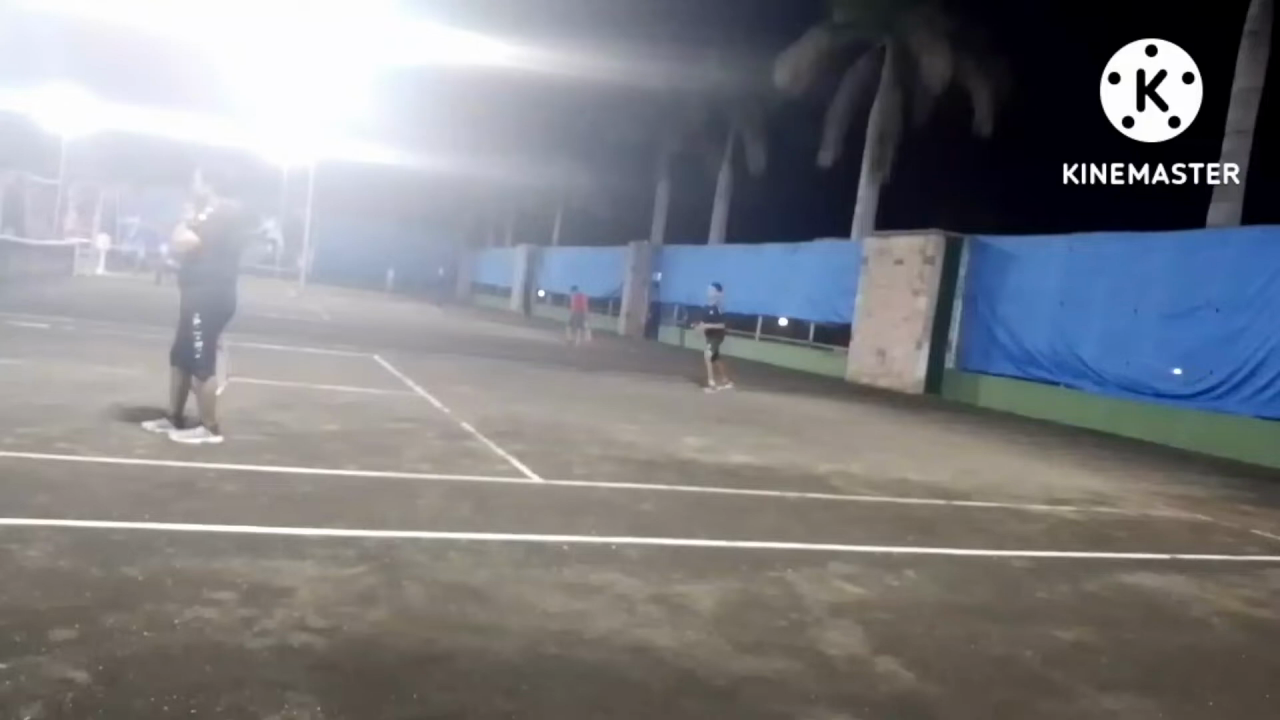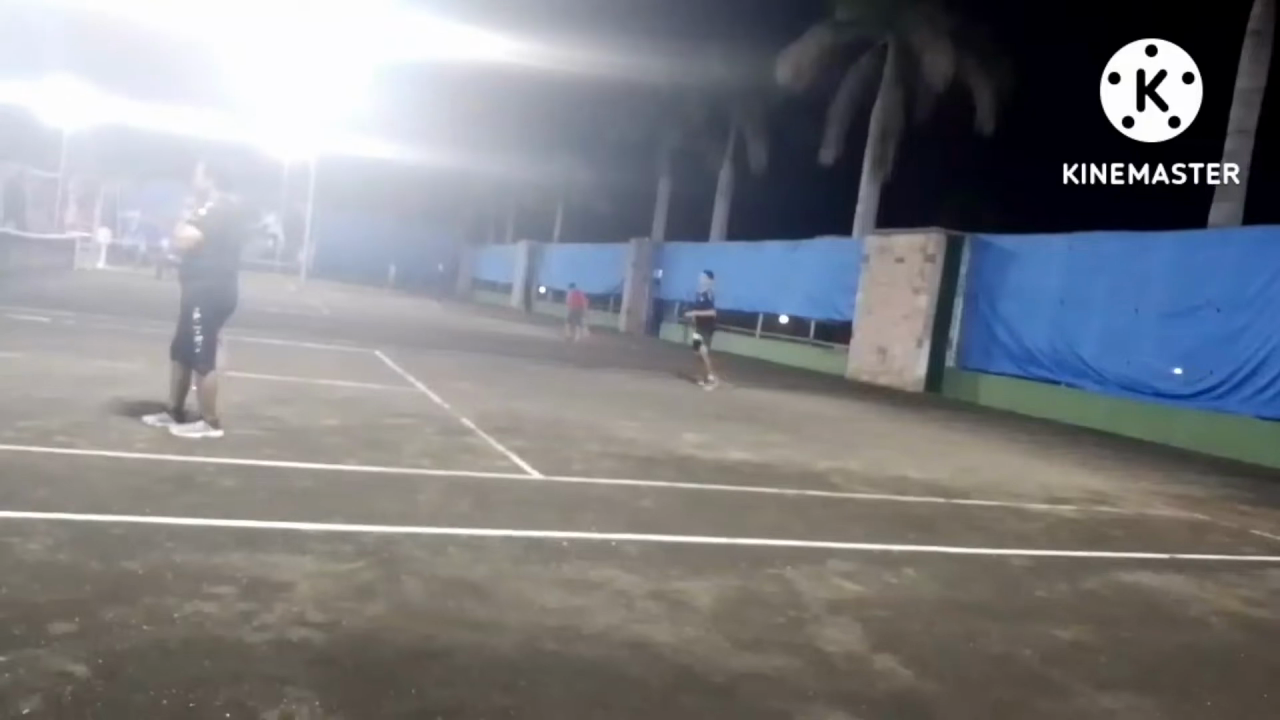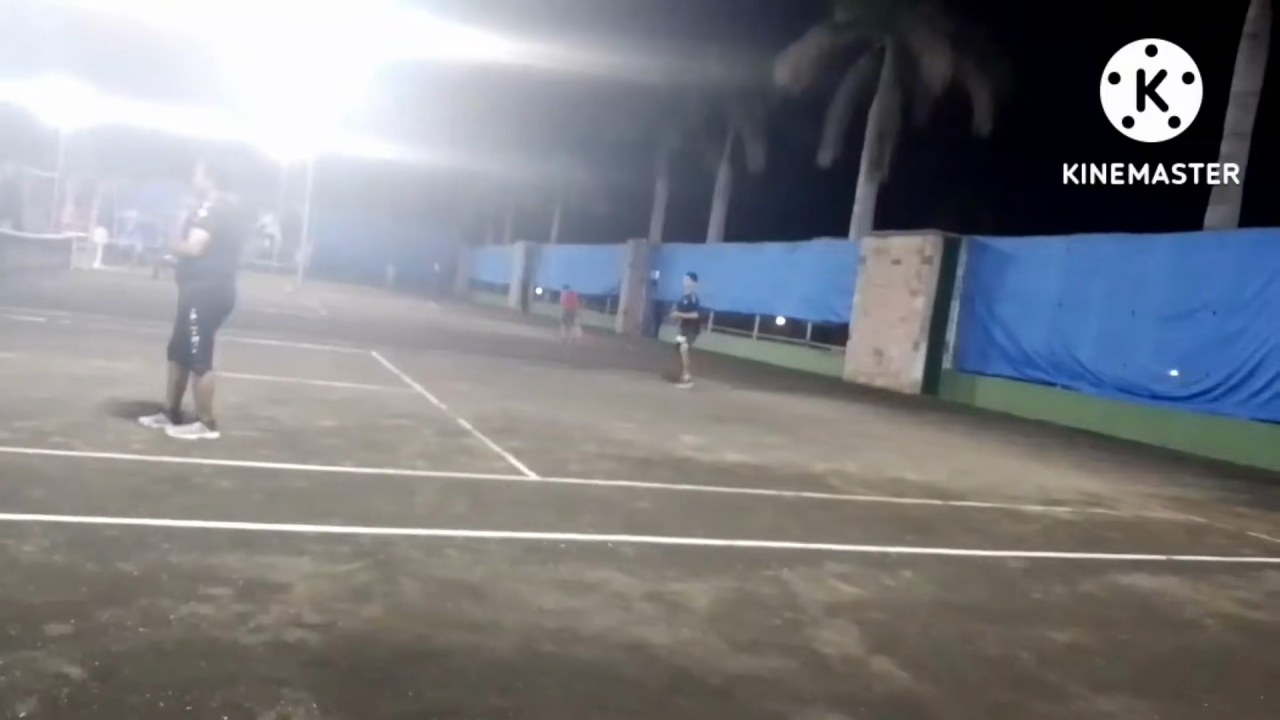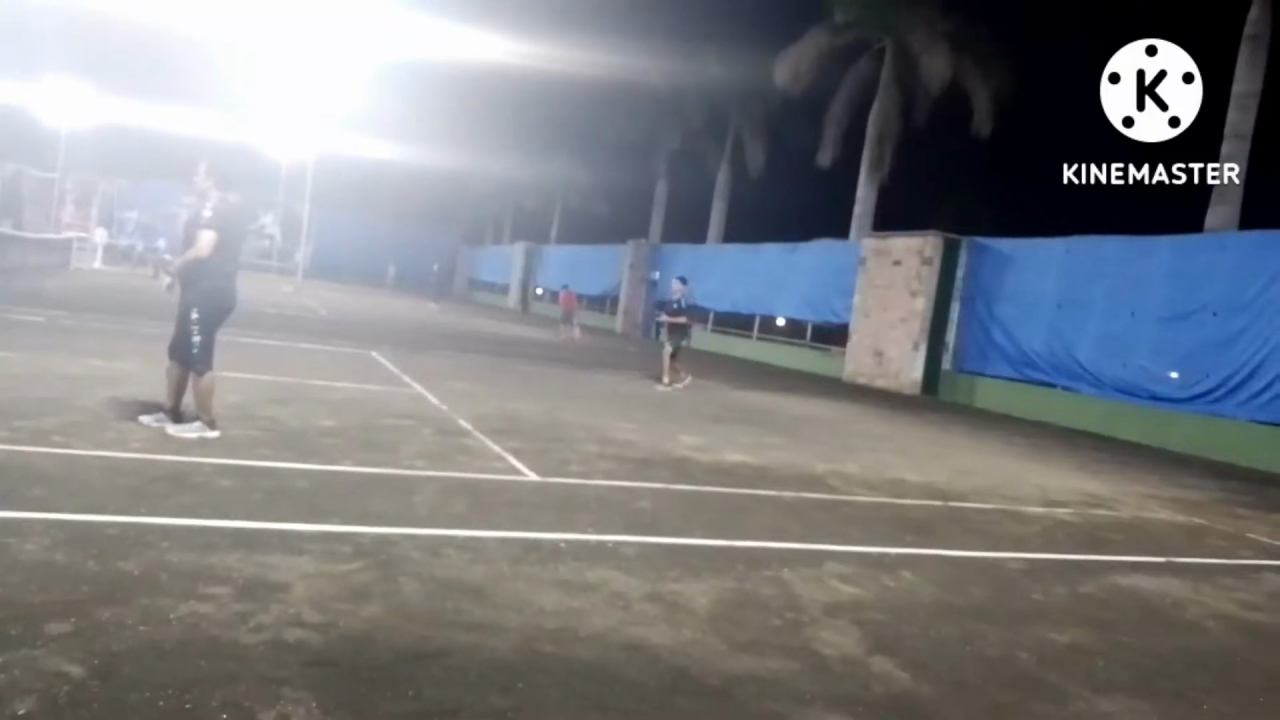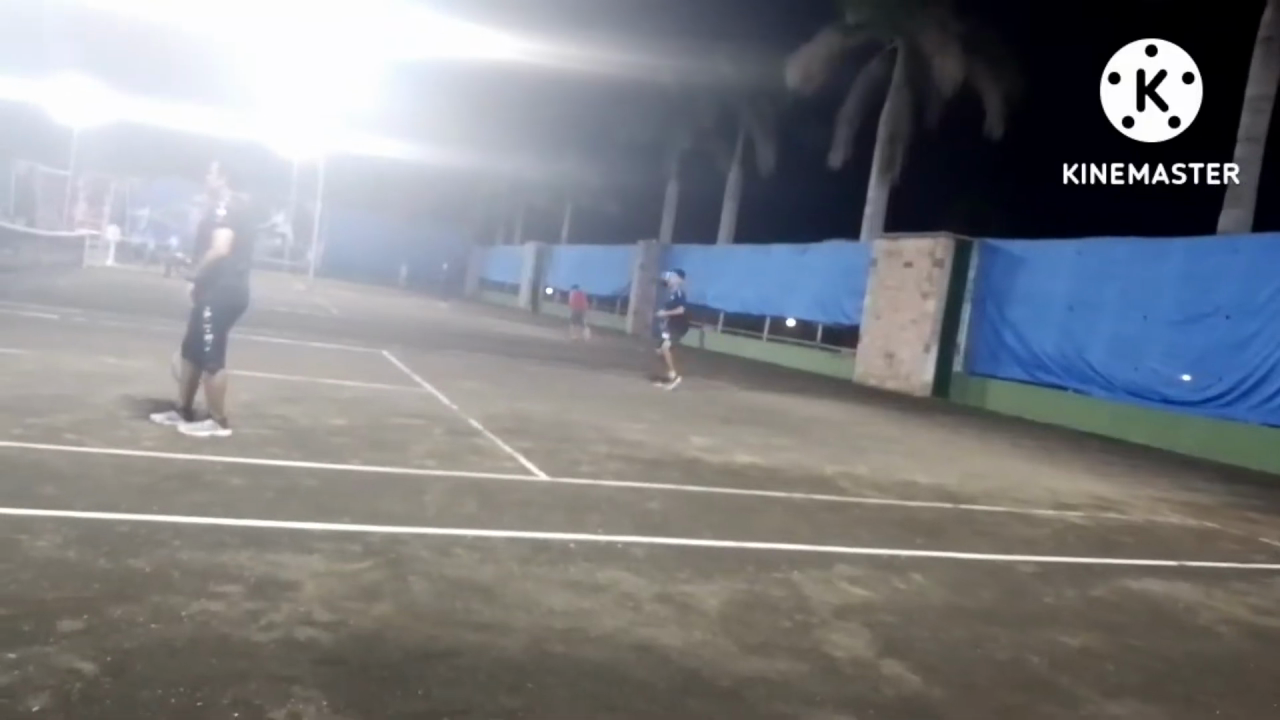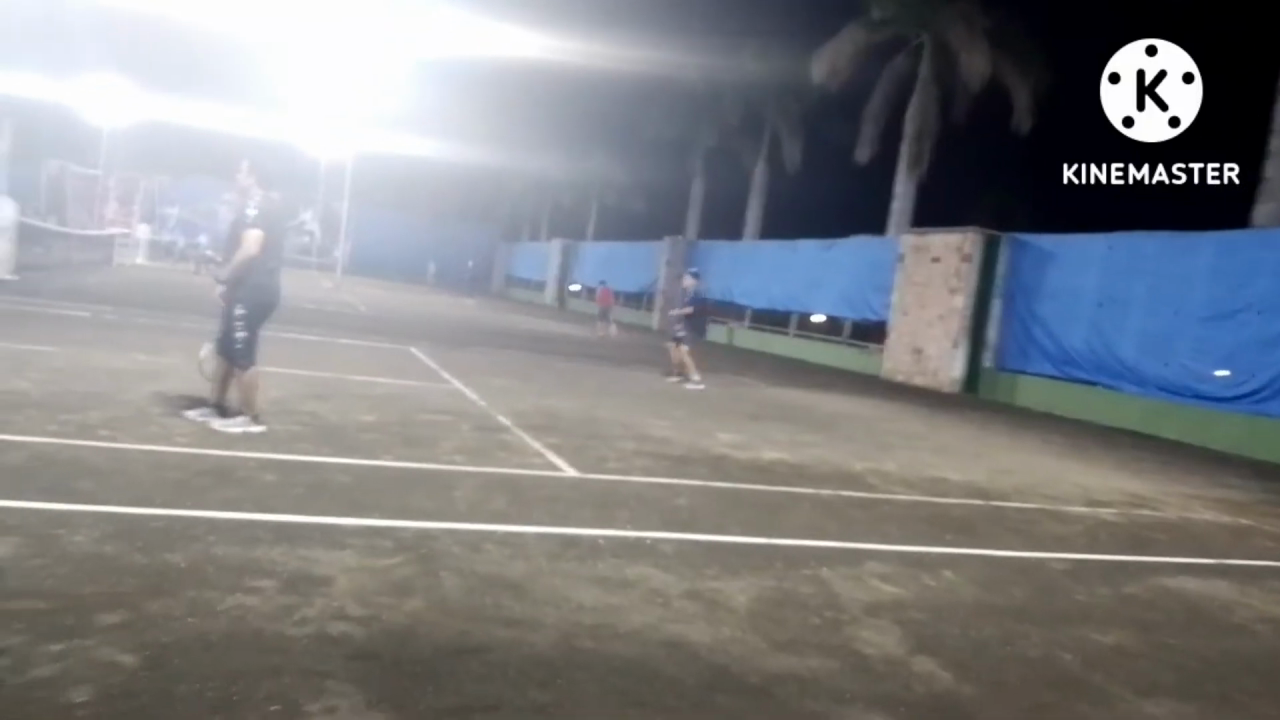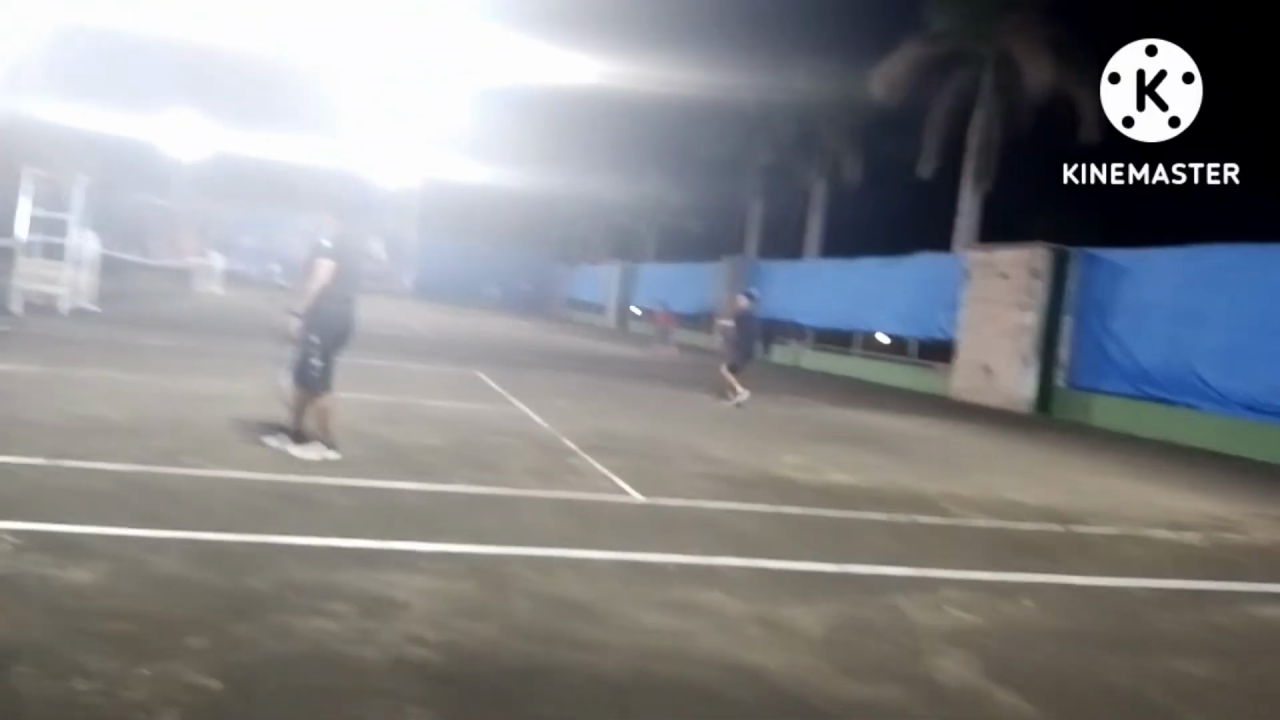
dt=0.2s
person 1, frame 1
left shoulder: (215, 214)
right shoulder: (231, 213)
left elbow: (181, 244)
left wrist: (187, 222)
left hip: (206, 298)
right hip: (209, 296)
left knee: (201, 364)
right knee: (180, 358)
left ankle: (209, 428)
right ankle: (174, 418)
person 1, frame 2
left shoulder: (215, 209)
right shoulder: (233, 208)
left elbow: (183, 241)
left wrist: (187, 221)
left hip: (207, 292)
right hip: (209, 290)
left knee: (201, 359)
right knee: (180, 352)
left ankle: (210, 422)
right ankle: (175, 412)
person 1, frame 3
left shoulder: (213, 209)
right shoulder: (232, 209)
left elbow: (193, 247)
left wrist: (171, 246)
left hip: (205, 293)
right hip: (207, 291)
left knee: (197, 359)
right knee: (177, 353)
left ankle: (206, 424)
right ankle: (171, 413)
person 1, frame 4
left shoulder: (215, 208)
right shoulder: (231, 208)
left elbow: (202, 250)
left wrist: (174, 270)
left hip: (206, 293)
right hip: (207, 292)
left knee: (198, 360)
right knee: (178, 353)
left ankle: (206, 423)
right ankle: (171, 412)
person 1, frame 5
left shoulder: (227, 207)
right shoulder: (237, 207)
left elbow: (220, 249)
left wrist: (195, 278)
left hip: (220, 292)
right hip: (220, 291)
left knee: (211, 358)
right knee: (191, 351)
left ankle: (218, 421)
right ankle: (183, 410)
person 1, frame 6
left shoulder: (258, 206)
right shoulder: (272, 206)
left elbow: (249, 249)
left wrist: (224, 279)
left hip: (251, 290)
right hip: (254, 289)
left knee: (241, 355)
right knee: (226, 349)
left ankle: (251, 417)
right ankle: (217, 407)
person 1, frame 7
left shoulder: (332, 238)
right shoulder: (347, 240)
left elbow: (321, 279)
left wrist: (298, 312)
left hip: (326, 317)
right hip: (335, 315)
left knee: (317, 381)
right knee: (304, 376)
left ankle: (325, 443)
right ankle: (295, 432)
